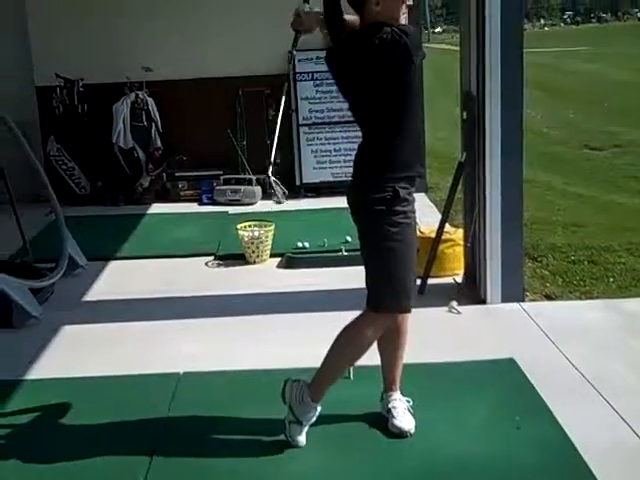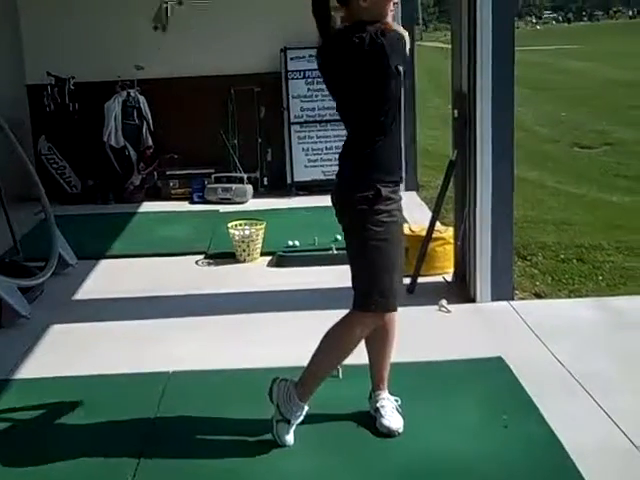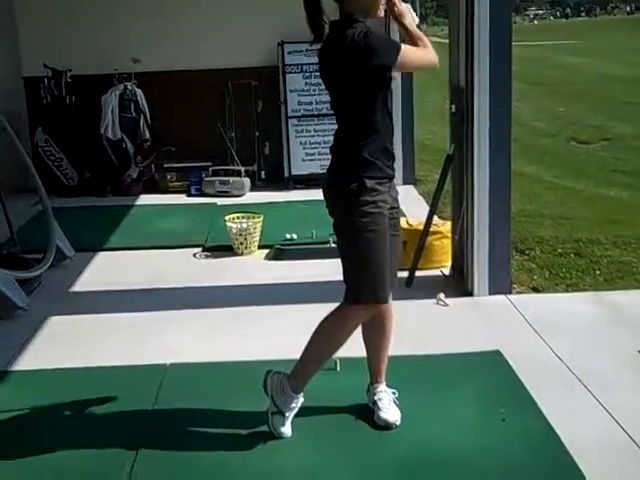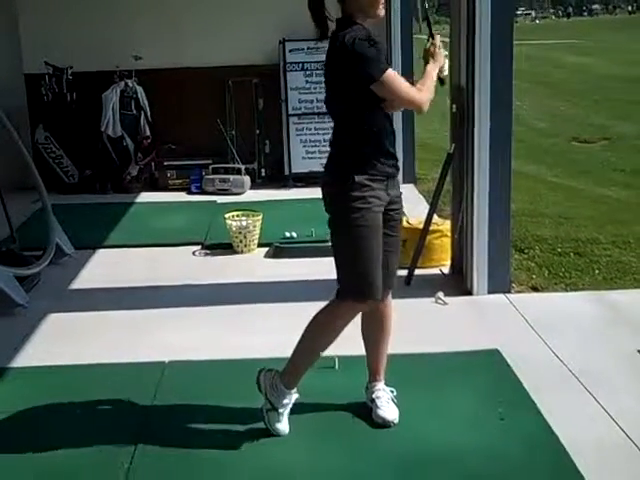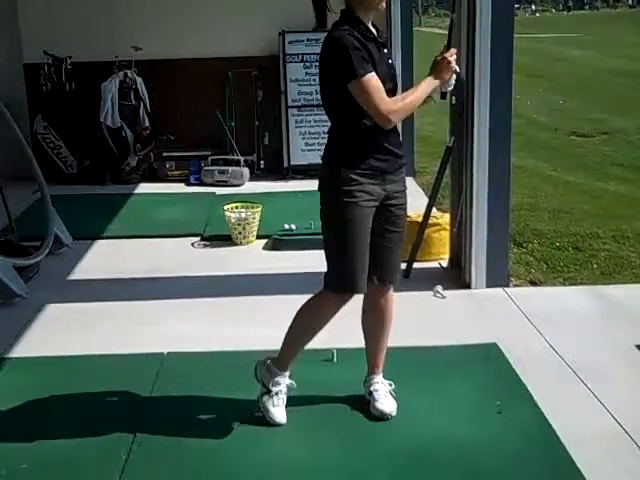
dt=0.3s
person 1, frame 1
left shoulder: (341, 53)
right shoulder: (400, 43)
left hip: (381, 188)
right hip: (386, 192)
left knee: (397, 301)
right knee: (385, 308)
left ankle: (392, 394)
right ankle: (307, 395)
person 1, frame 2
left shoulder: (333, 48)
right shoulder: (380, 46)
left hip: (369, 188)
right hip: (370, 192)
left knee: (384, 302)
right knee: (372, 308)
left ankle: (380, 394)
right ankle: (295, 394)
person 1, frame 3
left shoulder: (341, 40)
right shoulder: (361, 41)
left elbow: (381, 79)
right elbow: (429, 57)
left hip: (377, 182)
right hip: (358, 186)
left knee: (382, 293)
right knee: (364, 300)
left ankle: (378, 387)
right ankle: (289, 386)
person 1, frame 4
left shoulder: (358, 40)
right shoulder: (353, 45)
left elbow: (385, 104)
right elbow: (418, 101)
left wrist: (422, 69)
right wrist: (434, 66)
left hip: (384, 179)
right hip: (355, 184)
left knee: (381, 291)
right knee: (356, 296)
left ankle: (377, 385)
right ankle: (283, 383)
person 1, frame 5
left shoulder: (377, 36)
right shoulder: (343, 40)
right elbow: (384, 113)
left wrist: (432, 83)
right wrist: (433, 79)
left hip: (391, 176)
right hip: (350, 178)
left knee: (382, 284)
right knee: (342, 287)
left ankle: (375, 378)
right ankle: (276, 371)
